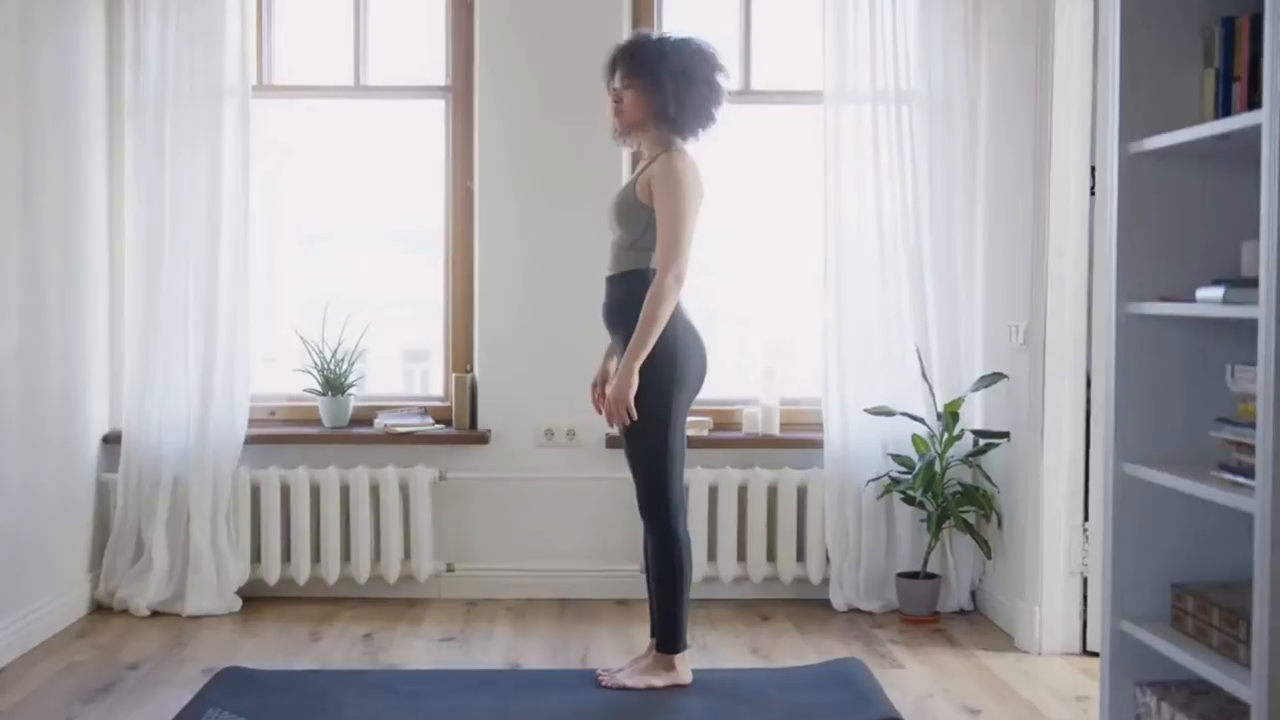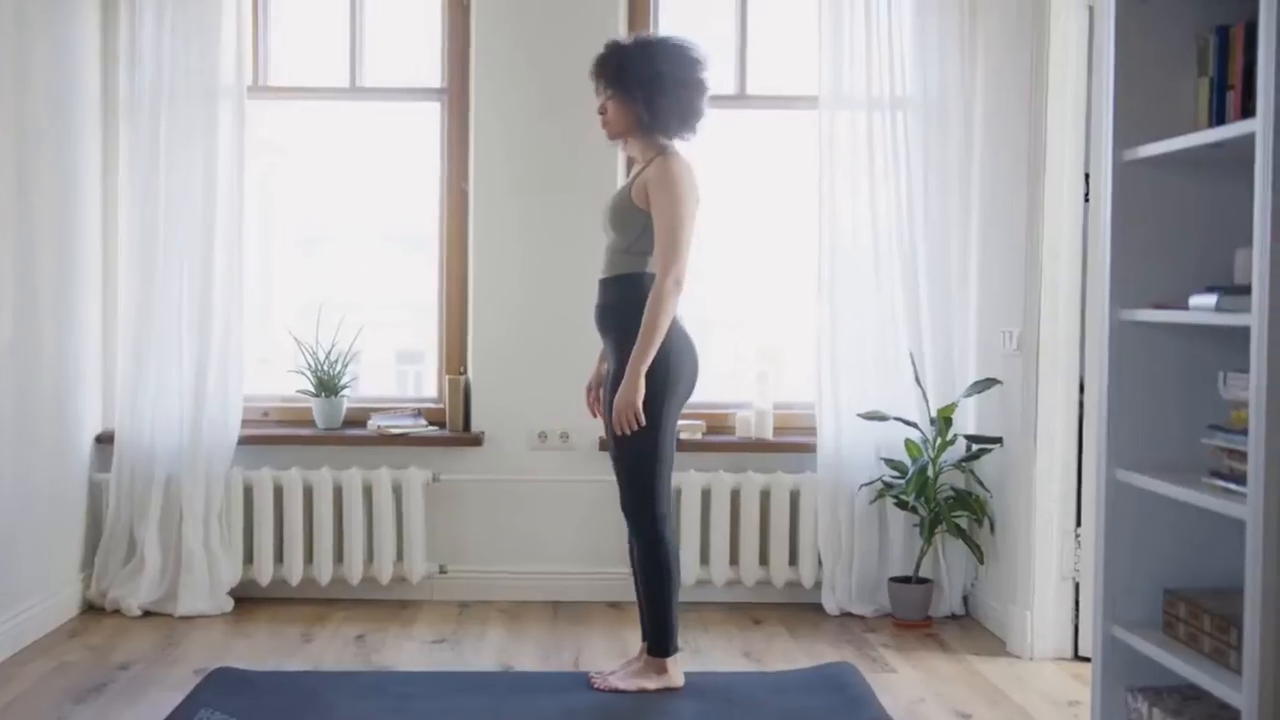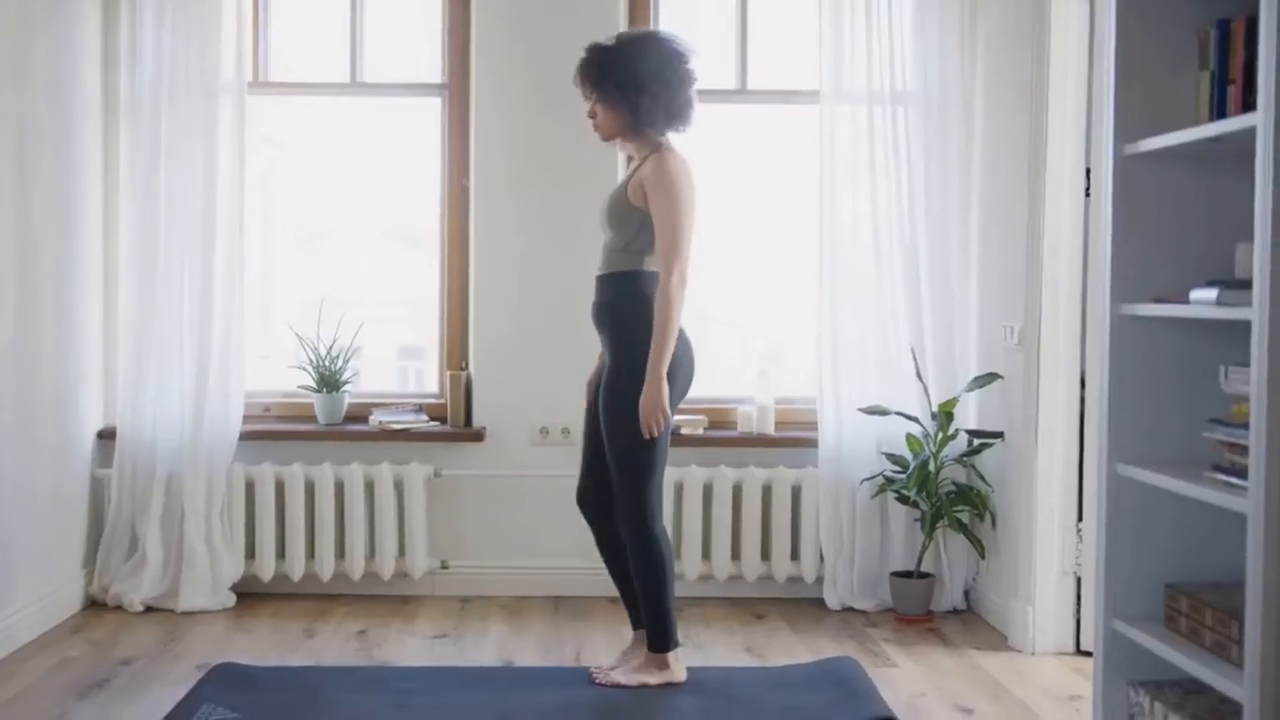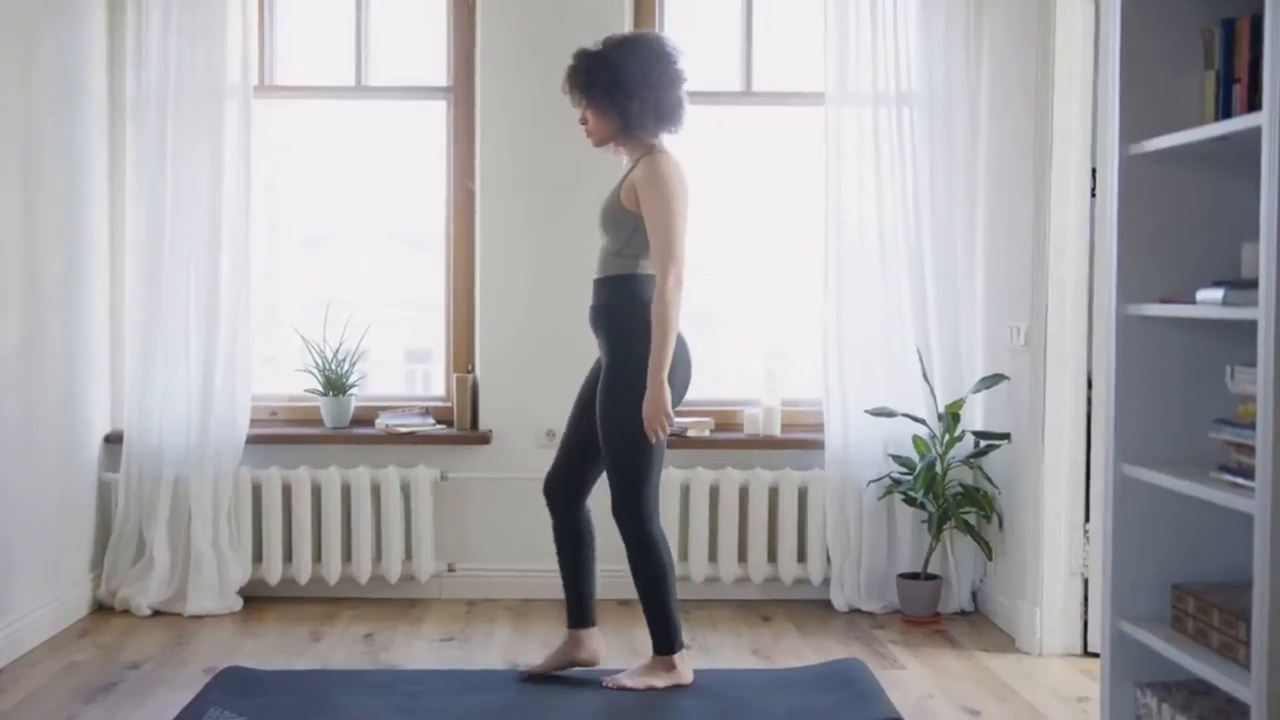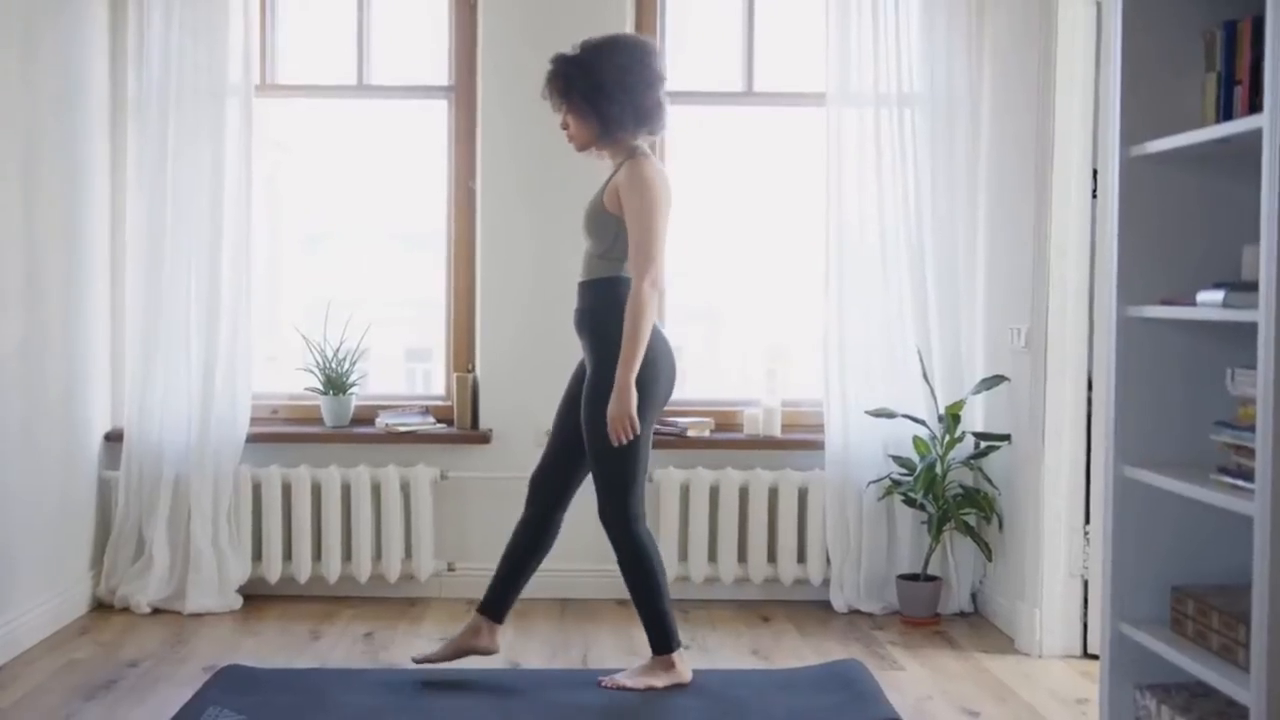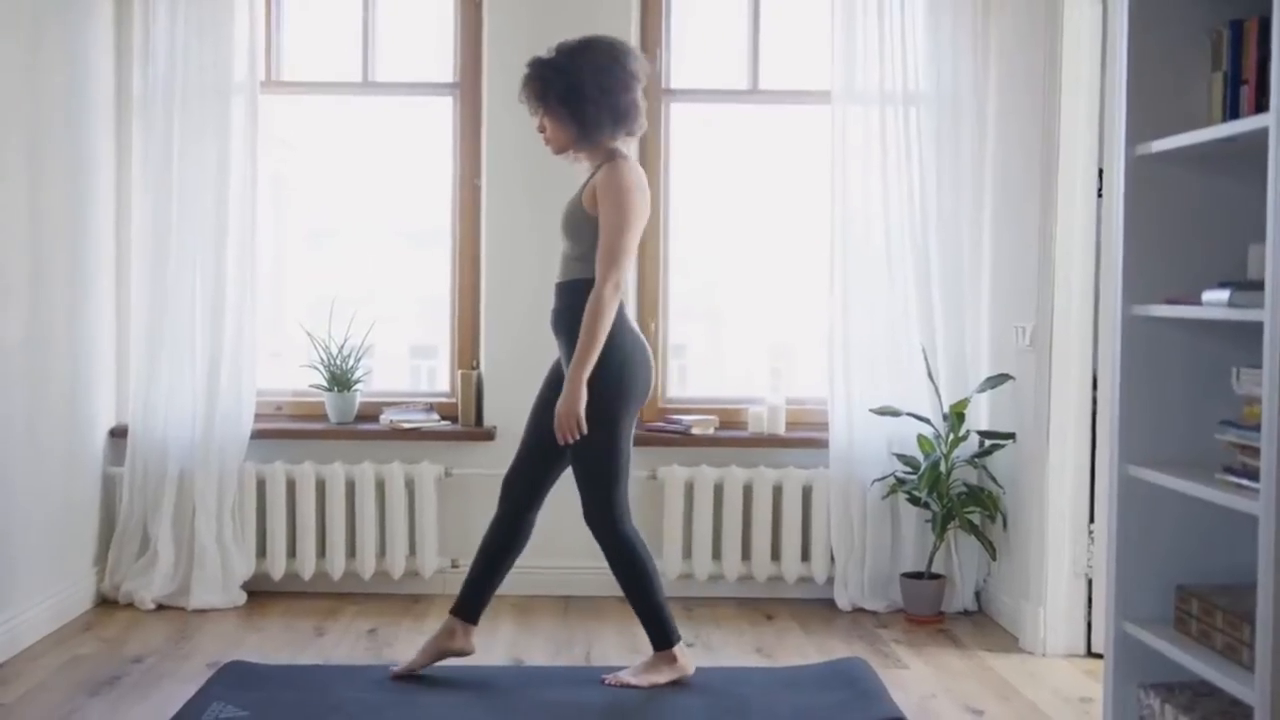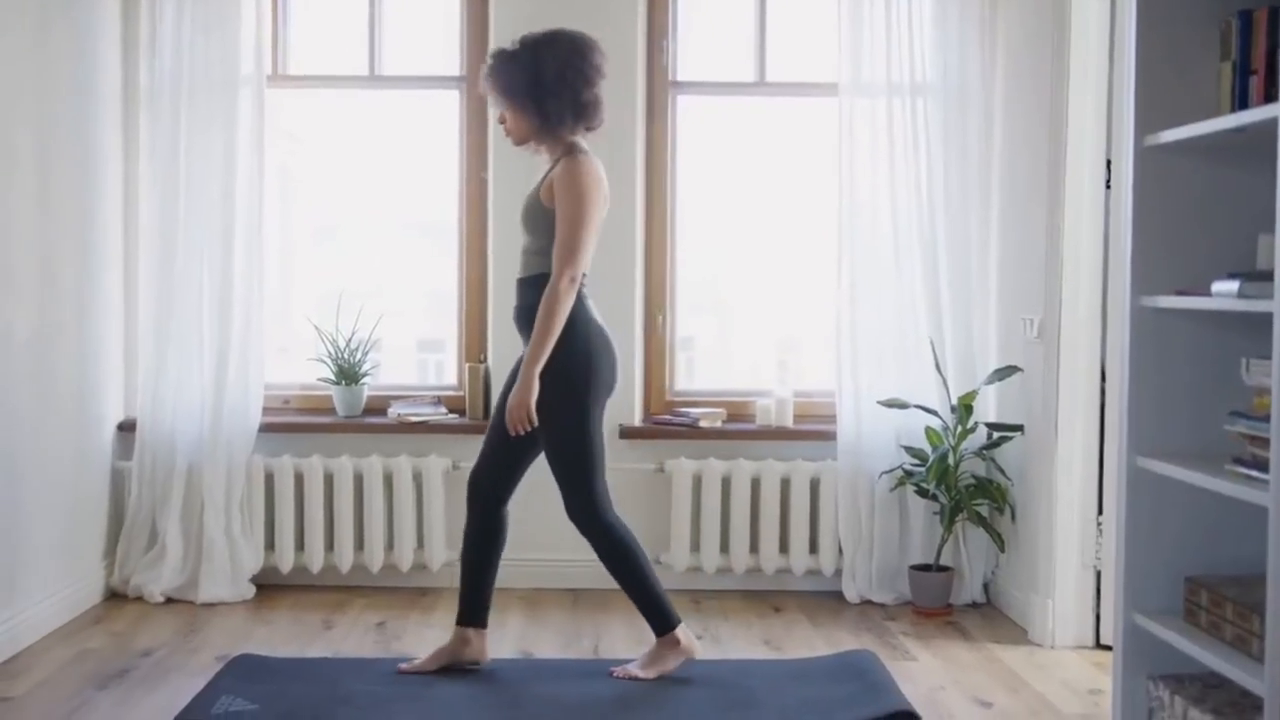
dt=0.2s
person 1, frame 1
left shoulder: (673, 165)
right shoulder: (649, 166)
left elbow: (669, 275)
left wrist: (631, 365)
right wrist: (610, 361)
left hip: (661, 353)
right hip: (644, 349)
left knee: (661, 507)
right knee: (654, 505)
left ankle: (672, 658)
right ankle: (659, 647)
person 1, frame 2
left shoulder: (669, 169)
right shoulder: (643, 169)
left elbow: (669, 279)
left wrist: (635, 372)
right wrist: (605, 364)
left hip: (653, 357)
right hip: (633, 352)
left knee: (646, 510)
right knee: (639, 509)
left ankle: (663, 661)
right ankle: (651, 648)
person 1, frame 3
left shoulder: (665, 166)
right shoulder: (640, 167)
left elbow: (672, 276)
left wrist: (657, 376)
right wrist: (605, 363)
left hip: (647, 353)
right hip: (626, 350)
left knee: (634, 506)
right knee: (595, 497)
left ankle: (663, 655)
right ankle: (644, 635)
person 1, frame 4
left shoulder: (658, 168)
right shoulder: (637, 170)
left elbow: (669, 279)
left wrist: (659, 378)
left hip: (642, 355)
right hip: (620, 354)
left knee: (633, 509)
right knee: (562, 489)
left ankle: (669, 659)
right ankle: (581, 636)
person 1, frame 5
left shoulder: (641, 173)
right shoulder: (623, 172)
left elbow: (646, 283)
left wrist: (626, 383)
left hip: (625, 361)
right hip: (603, 357)
left knee: (621, 512)
right knee: (546, 492)
left ankle: (669, 659)
right ankle: (485, 626)
person 1, frame 6
left shoulder: (619, 175)
right shoulder: (601, 174)
left elbow: (609, 286)
left wrist: (577, 382)
left hip: (605, 362)
right hip: (583, 356)
left knee: (605, 512)
right knee: (519, 493)
left ankle: (670, 653)
right ankle: (459, 629)
person 1, frame 7
left shoulder: (578, 171)
right shoulder: (560, 167)
left elbow: (564, 280)
left wrist: (528, 376)
left hip: (569, 355)
right hip: (554, 350)
left knee: (587, 504)
right knee: (485, 488)
left ankle: (671, 637)
right ankle: (468, 638)
